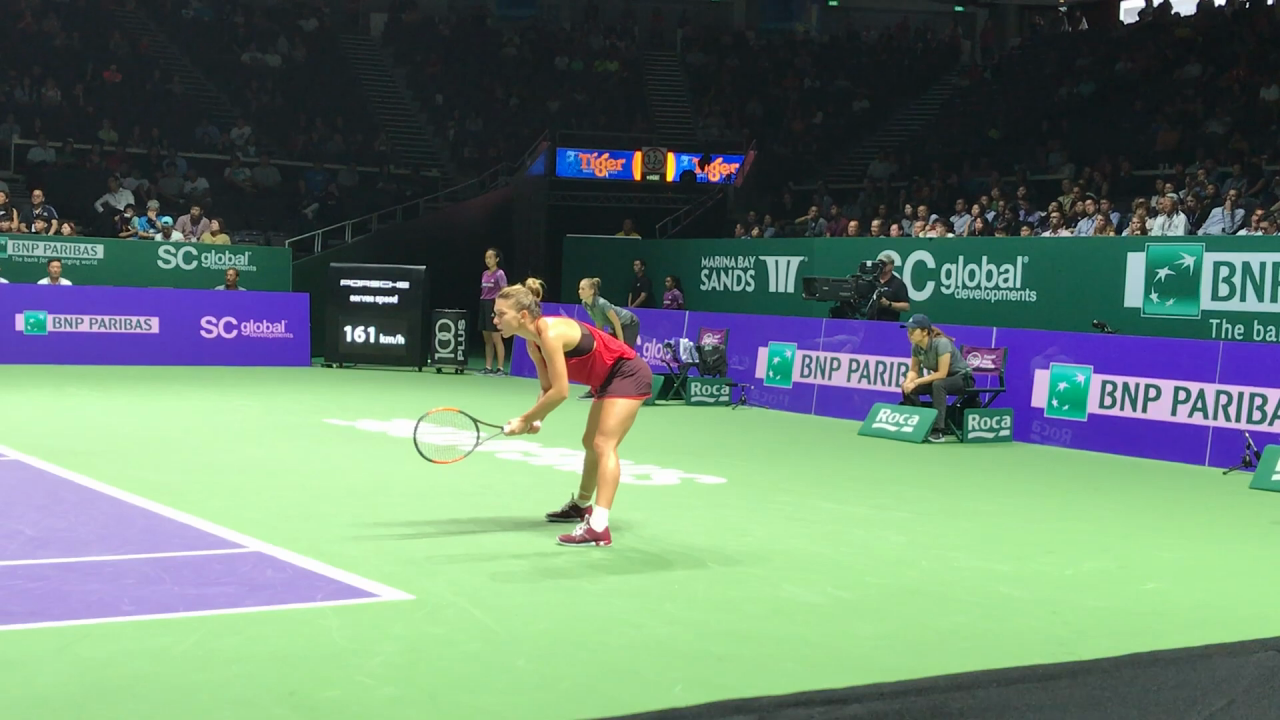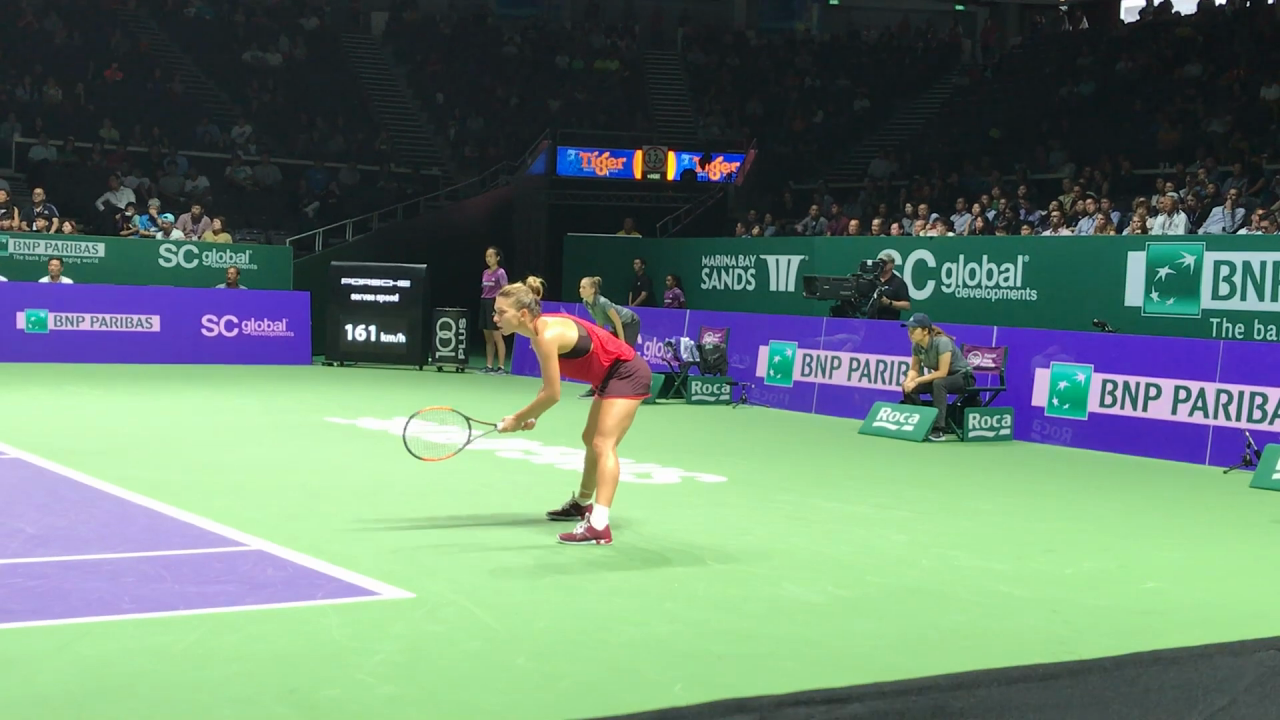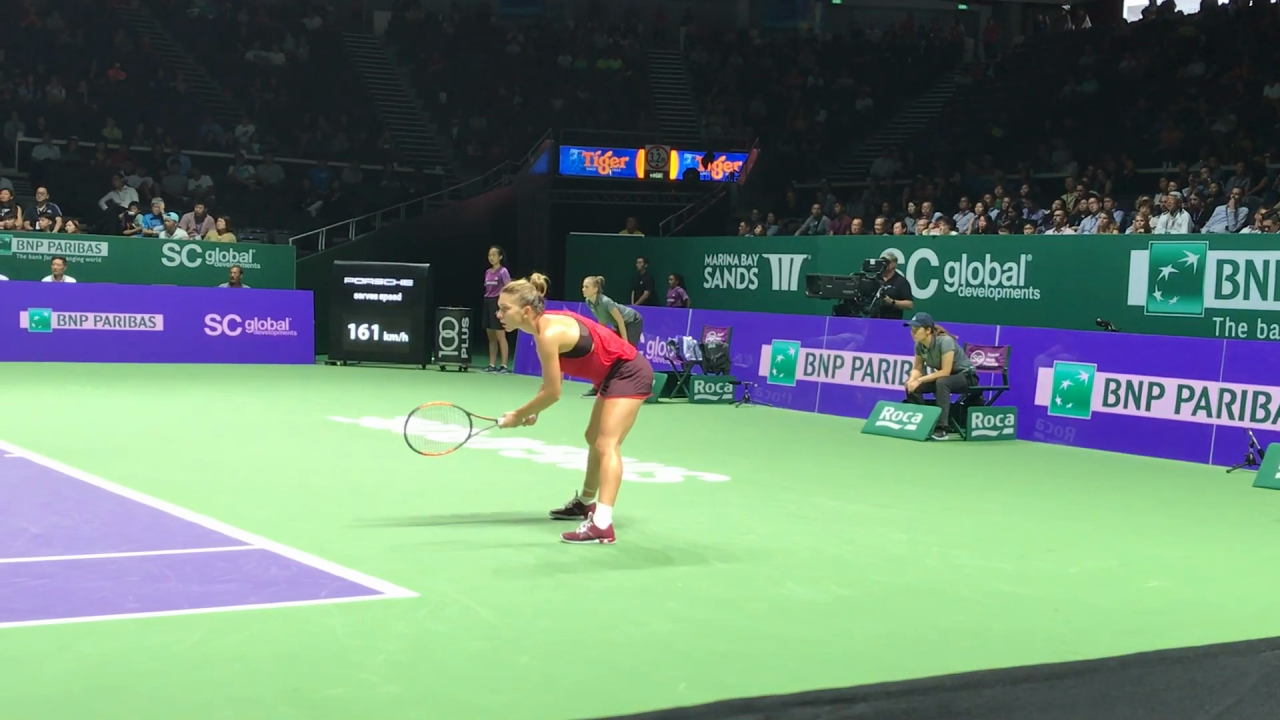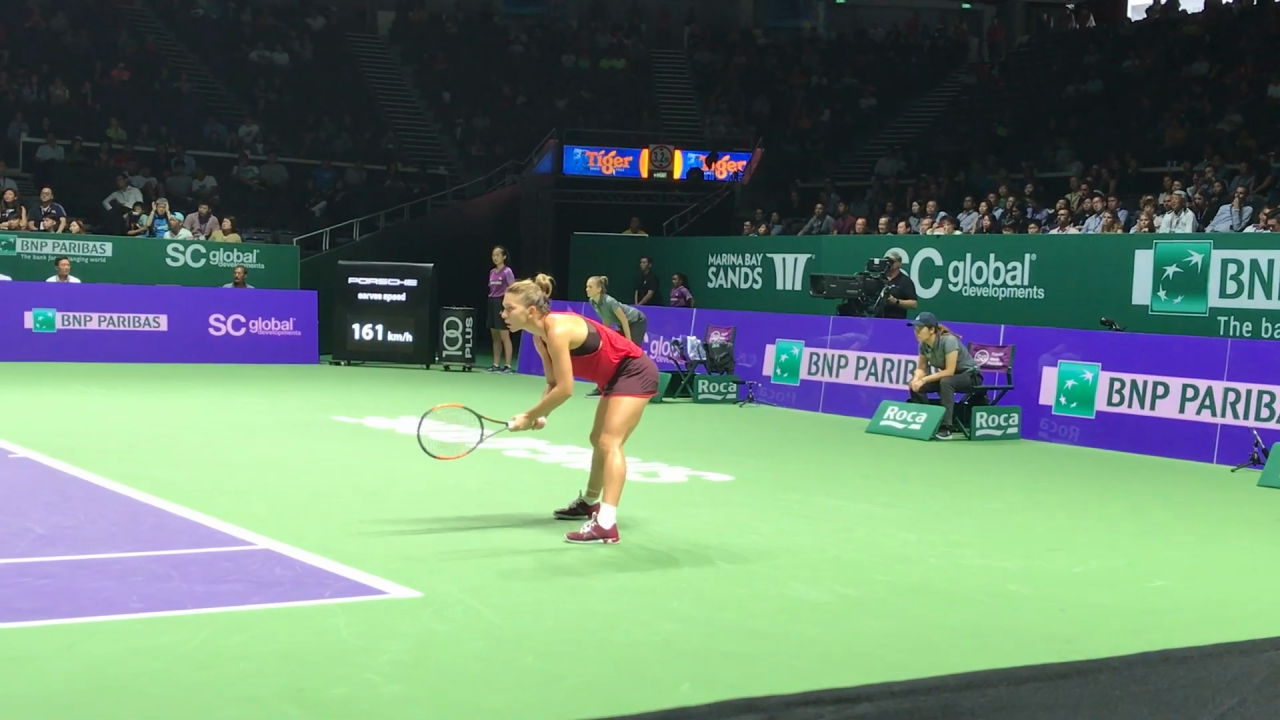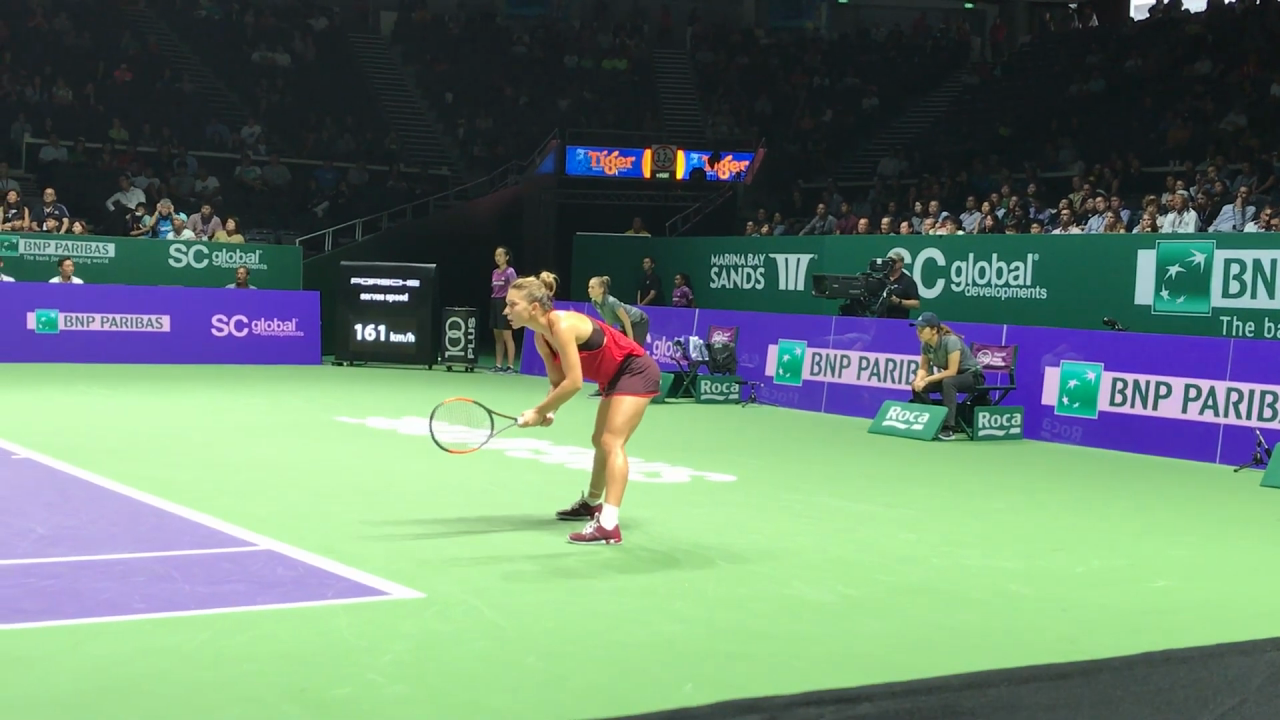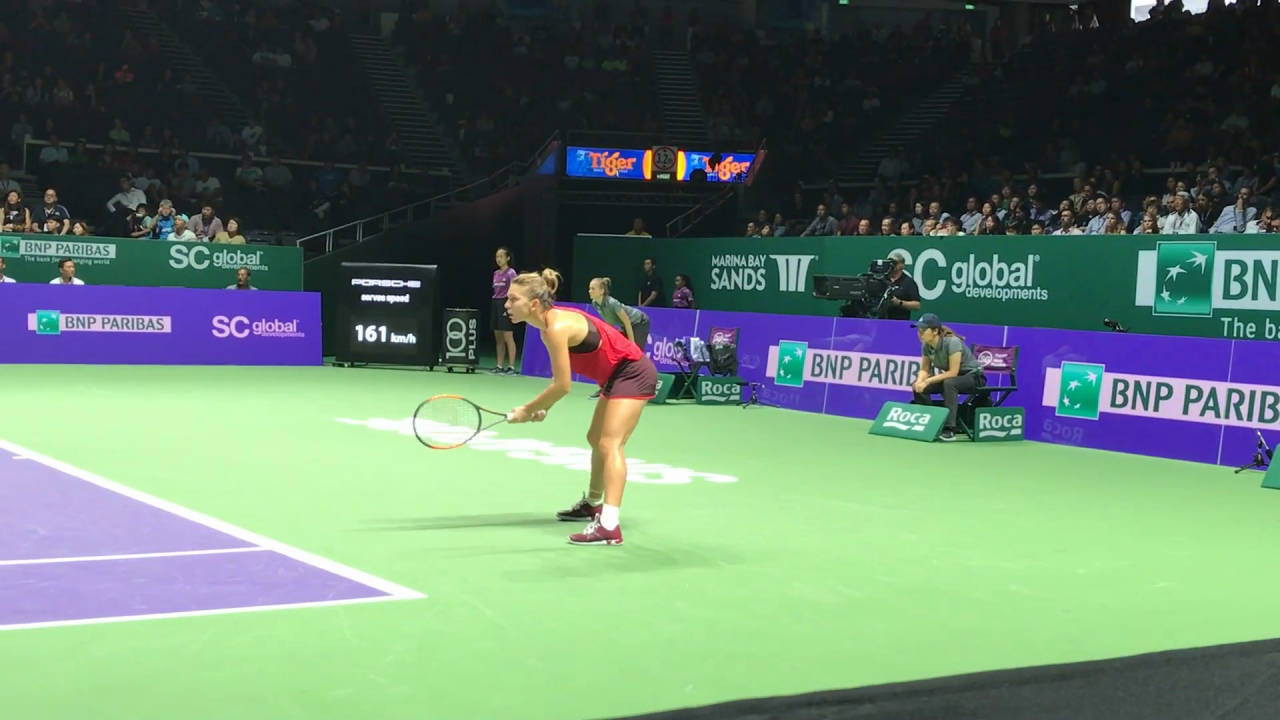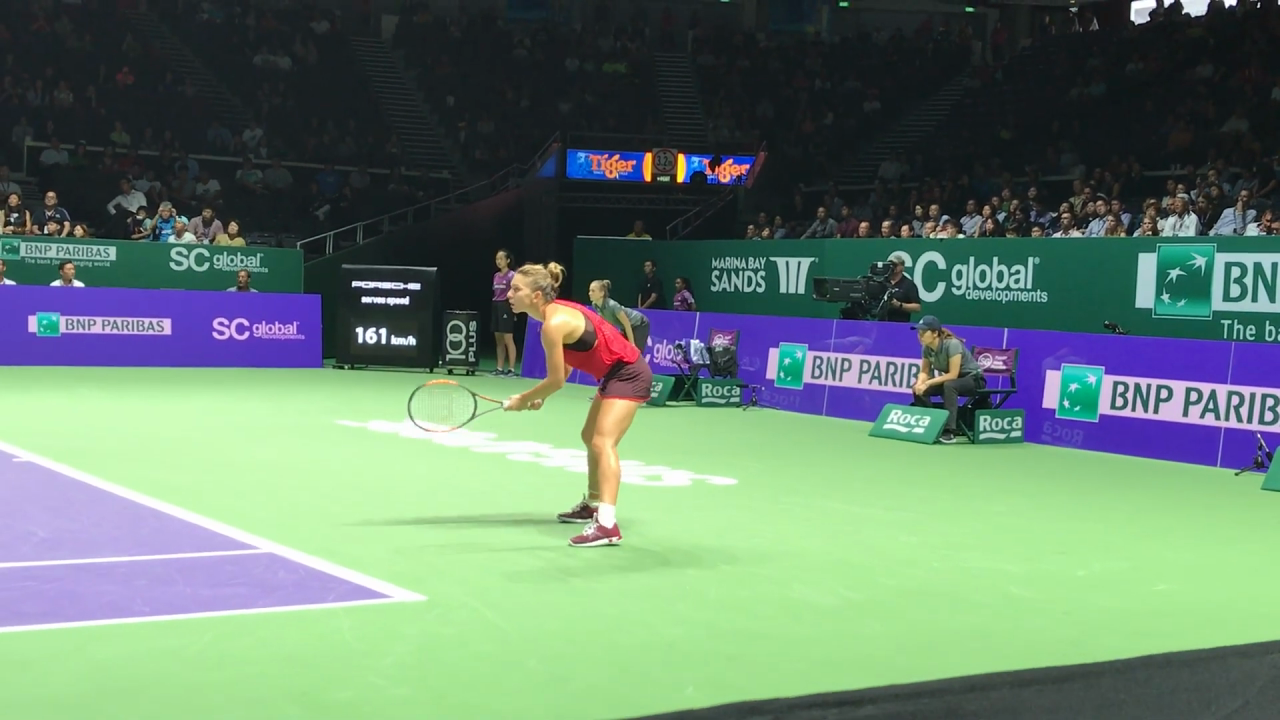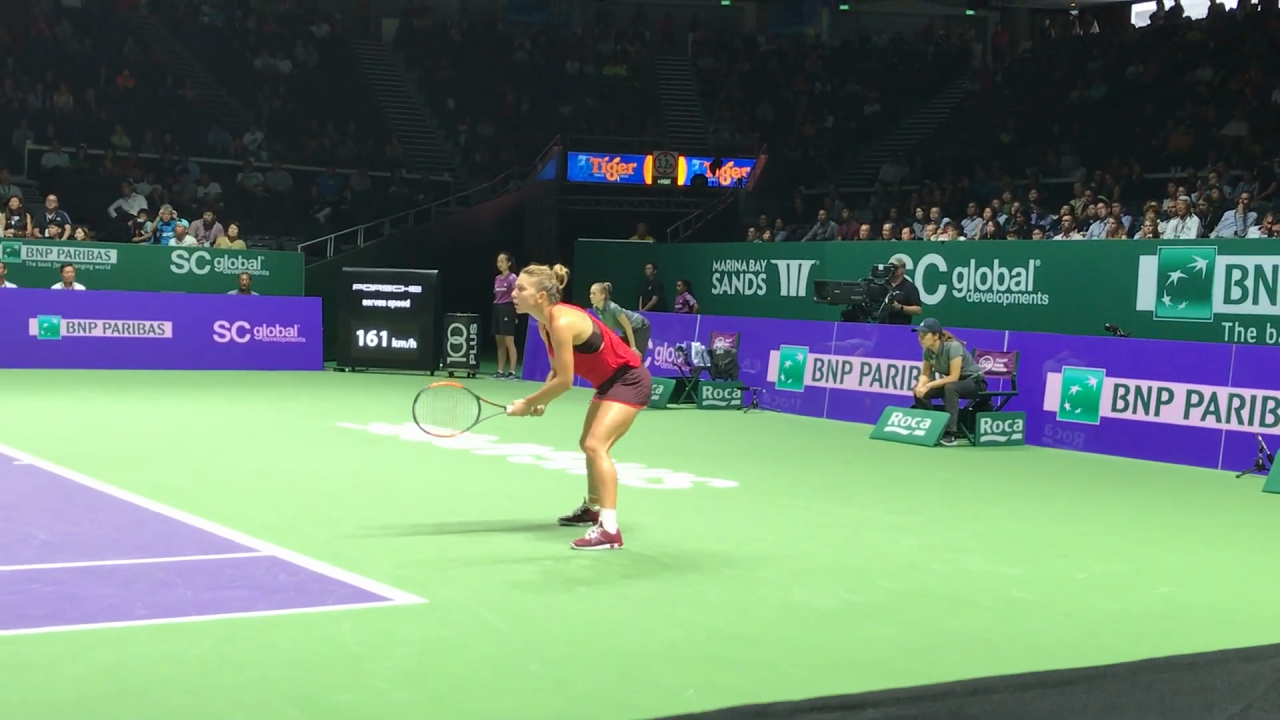
dt=0.3s
person 1, frame 1
left shoulder: (550, 332)
right shoulder: (533, 342)
left elbow: (560, 392)
right elbow: (548, 388)
left wrist: (525, 419)
right wrist: (536, 419)
left hip: (628, 373)
right hip: (608, 379)
left knee: (604, 445)
right knee: (591, 443)
left ankle: (598, 527)
right ankle: (581, 506)
person 1, frame 2
left shoulder: (548, 334)
right shoulder: (539, 332)
left elbow: (552, 394)
right elbow: (550, 385)
left wrist: (518, 419)
right wrist: (532, 416)
left hip: (627, 373)
right hip: (611, 376)
left knee: (604, 445)
right knee: (591, 439)
left ankle: (599, 525)
right ankle: (582, 503)
person 1, frame 3
left shoulder: (550, 333)
right shoulder: (544, 327)
left elbow: (553, 392)
right elbow: (551, 381)
left wrist: (518, 415)
right wrist: (533, 412)
left hip: (629, 372)
right hip: (614, 374)
left knee: (606, 444)
right knee: (594, 439)
left ankle: (602, 525)
right ankle: (586, 502)
person 1, frame 4
left shoulder: (557, 330)
right shoulder: (540, 337)
left elbow: (565, 389)
right elbow: (553, 383)
left wrist: (529, 416)
right wrist: (541, 415)
left hip: (635, 372)
right hip: (616, 376)
left knee: (610, 443)
right knee: (598, 441)
left ankle: (606, 524)
right ankle: (589, 503)
person 1, frame 5
left shoulder: (562, 325)
right shoulder: (541, 337)
left elbow: (574, 382)
right elbow: (558, 382)
left wrist: (539, 411)
right wrist: (548, 411)
left hip: (636, 371)
right hip: (616, 377)
left knee: (612, 443)
right knee: (600, 441)
left ankle: (608, 525)
right ankle: (592, 503)
person 1, frame 6
left shoulder: (557, 327)
right shoulder: (550, 325)
left elbow: (562, 386)
right elbow: (562, 379)
left wrist: (528, 409)
right wrist: (543, 407)
left hip: (633, 373)
right hip: (619, 375)
left knee: (610, 445)
right knee: (596, 439)
left ankle: (609, 526)
right ankle: (592, 503)
person 1, frame 7
left shoulder: (553, 324)
right shoulder: (555, 315)
left elbow: (556, 380)
right elbow: (563, 370)
left wrist: (523, 399)
right wrist: (538, 398)
left hip: (628, 373)
right hip: (617, 373)
left knee: (603, 443)
right knee: (590, 437)
left ankle: (607, 524)
right ankle: (592, 504)
person 1, frame 8
left shoulder: (562, 322)
right shoulder: (545, 324)
left elbow: (565, 380)
right elbow: (558, 371)
left wrist: (528, 403)
right wrist: (540, 401)
left hip: (629, 380)
right hip: (610, 381)
left knee: (594, 445)
right knee: (590, 444)
left ankle: (609, 529)
right ankle: (592, 507)
